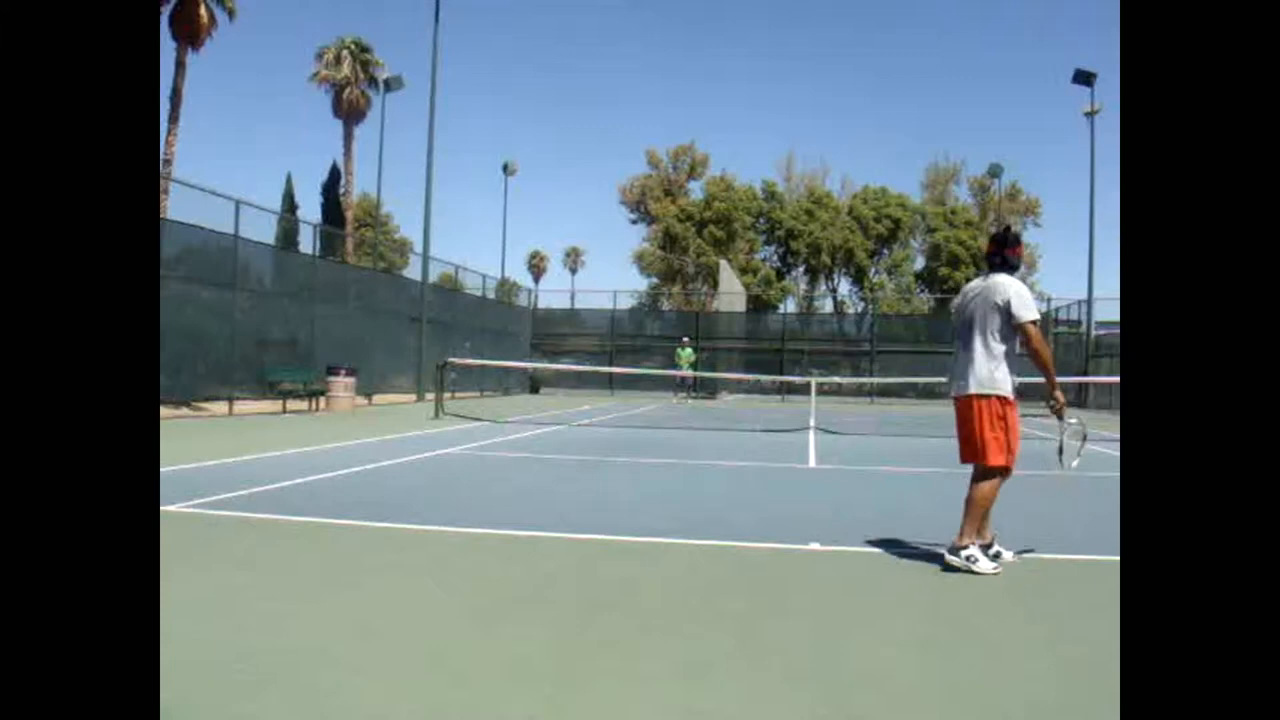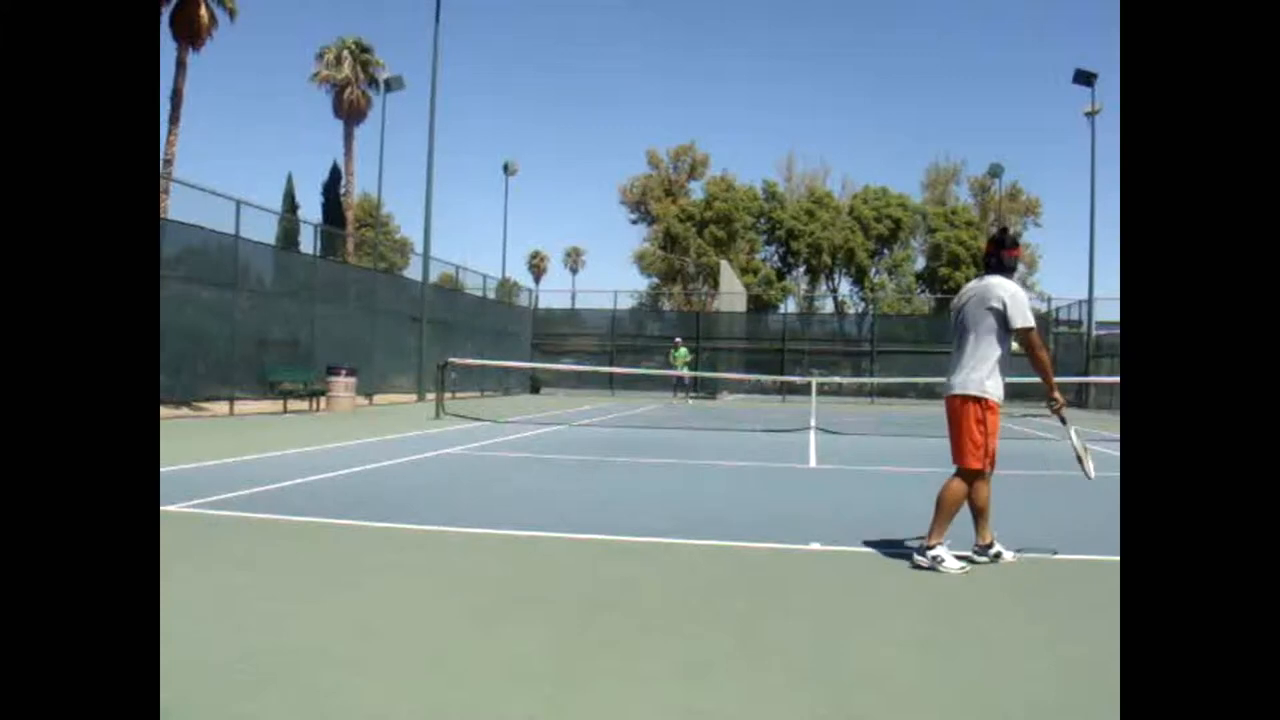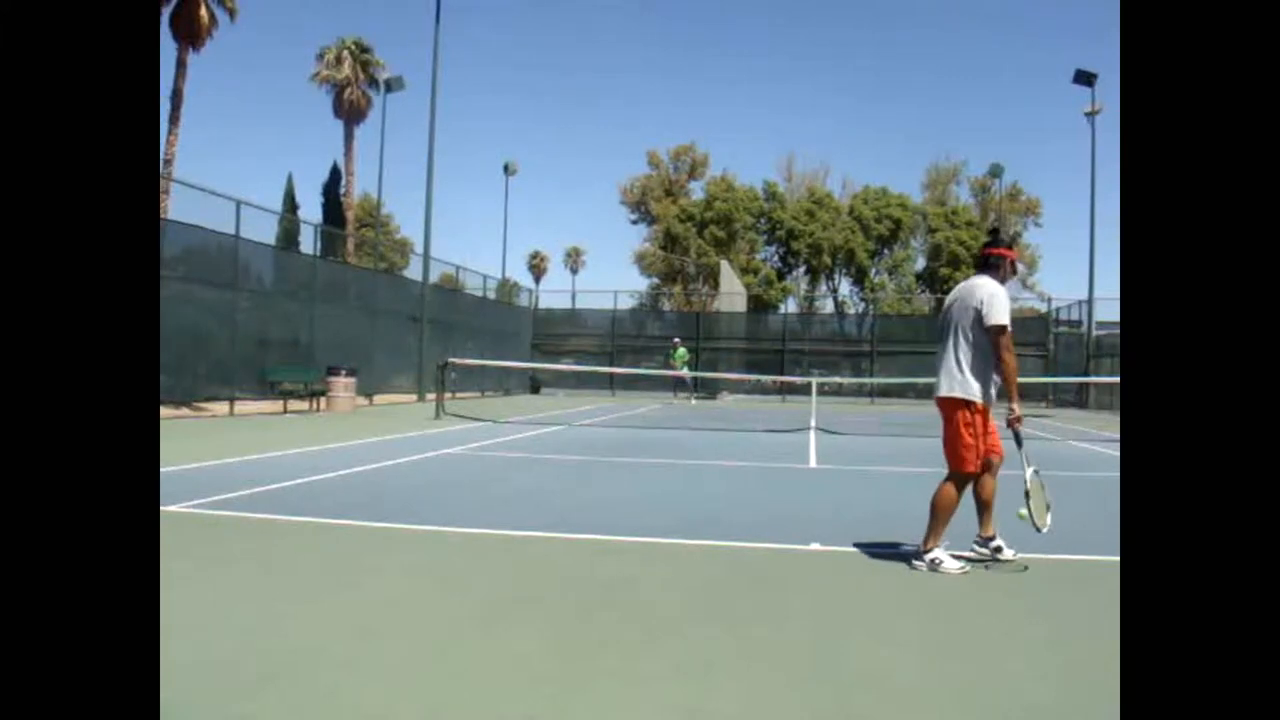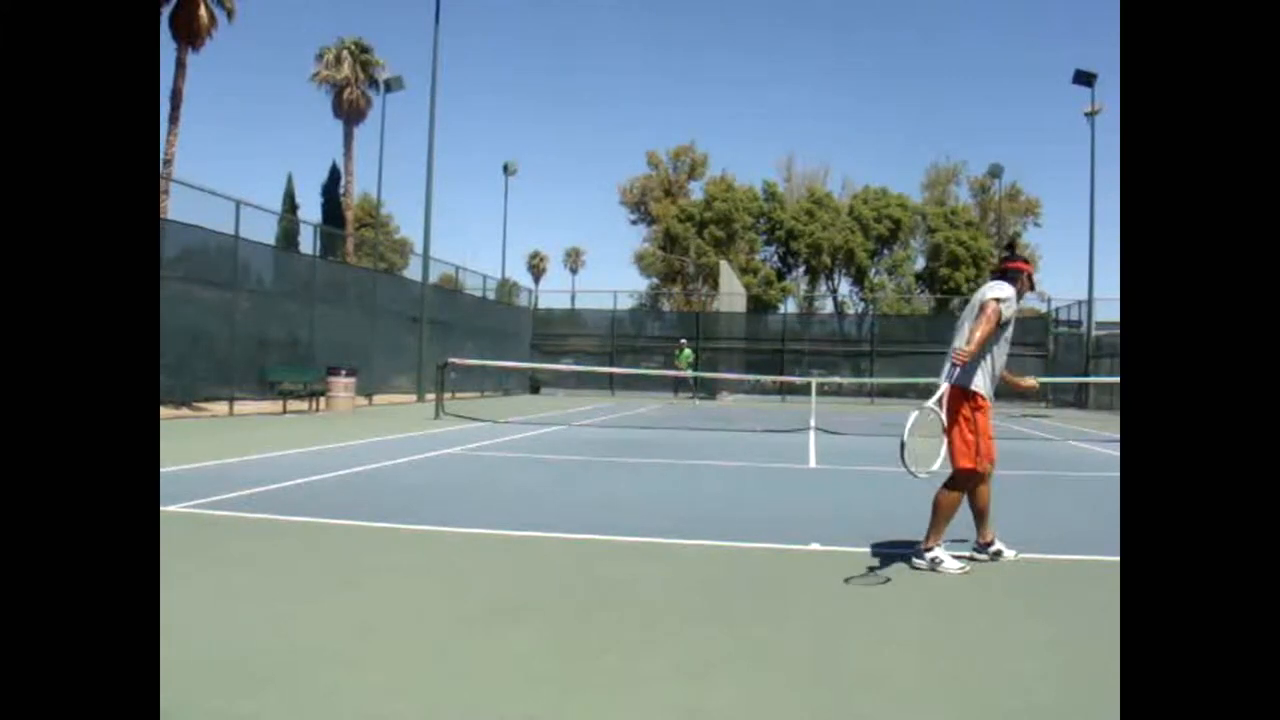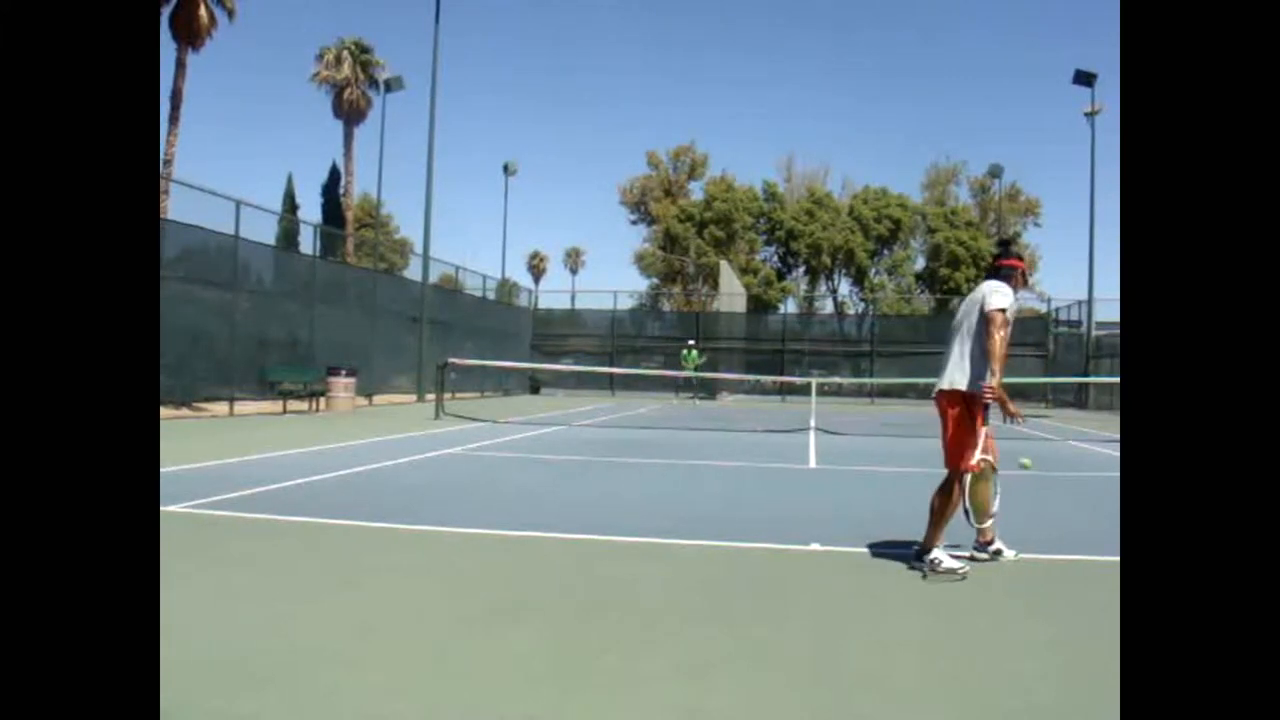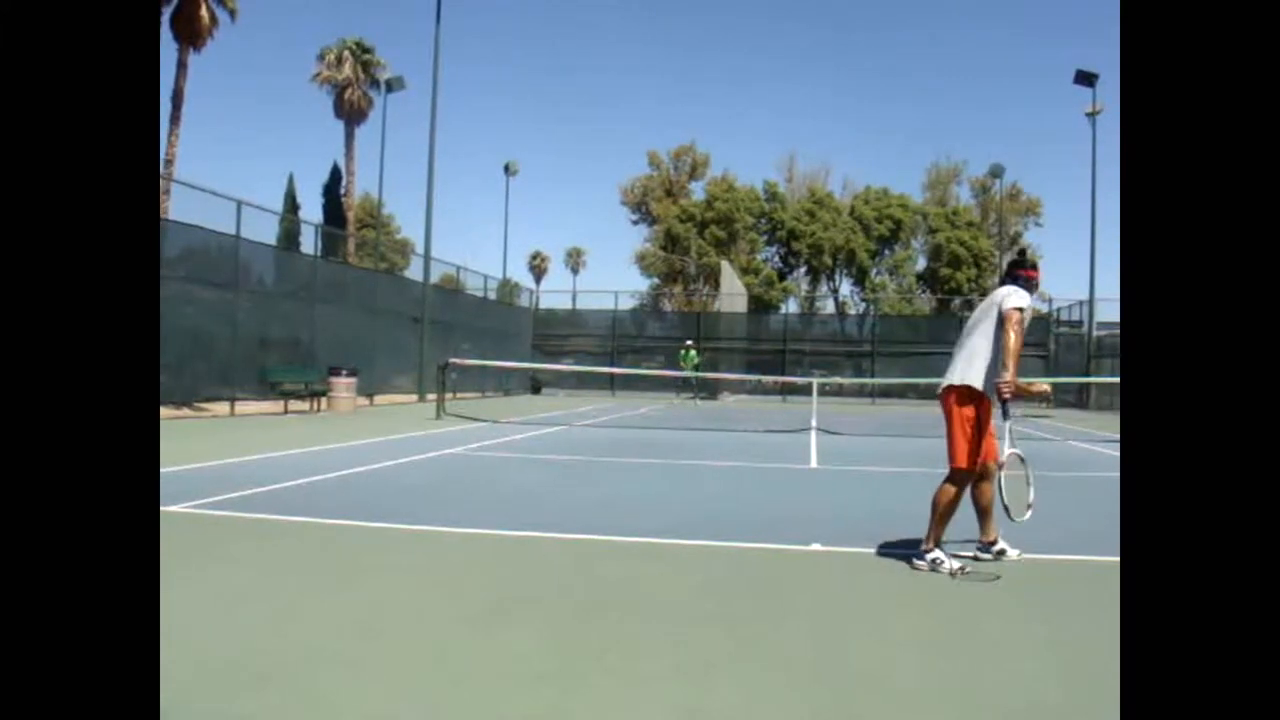
dt=0.4s
person 1, frame 1
left shoulder: (968, 290)
right shoulder: (1013, 289)
right elbow: (1034, 341)
right wrist: (1053, 387)
left hip: (964, 388)
right hip: (991, 390)
left knee: (985, 468)
right knee: (996, 470)
left ankle: (985, 542)
right ankle: (962, 544)
person 1, frame 2
left shoulder: (968, 290)
right shoulder: (1010, 292)
right elbow: (1033, 347)
right wrist: (1052, 389)
left hip: (960, 388)
right hip: (978, 392)
left knee: (982, 470)
right knee: (969, 470)
left ankle: (985, 543)
right ankle: (931, 546)
person 1, frame 3
left shoulder: (961, 290)
right shoulder: (994, 291)
right elbow: (1004, 349)
left wrist: (996, 385)
right wrist: (1013, 400)
left hip: (966, 392)
right hip: (967, 394)
left knee: (991, 460)
right knee: (962, 472)
left ankle: (987, 537)
right ankle: (928, 550)
person 1, frame 4
left shoulder: (993, 293)
right shoulder: (1003, 290)
right elbow: (989, 316)
left wrist: (1017, 382)
right wrist: (972, 346)
left hip: (973, 393)
right hip: (965, 391)
left knee: (983, 469)
right knee: (965, 471)
left ankle: (985, 541)
right ankle: (929, 549)
person 1, frame 5
left shoulder: (980, 294)
right shoulder: (1000, 291)
right elbow: (997, 331)
left wrist: (1004, 402)
right wrist: (995, 380)
left hip: (968, 392)
right hip: (961, 392)
right knee: (960, 472)
left ankle: (985, 541)
right ankle: (927, 550)
person 1, frame 6
left shoulder: (993, 301)
right shoulder: (1017, 296)
right elbow: (1012, 329)
left wrist: (1026, 389)
right wrist: (1009, 367)
left hip: (974, 392)
right hip: (968, 391)
left knee: (989, 468)
right knee: (963, 471)
left ankle: (989, 541)
right ankle: (929, 550)
